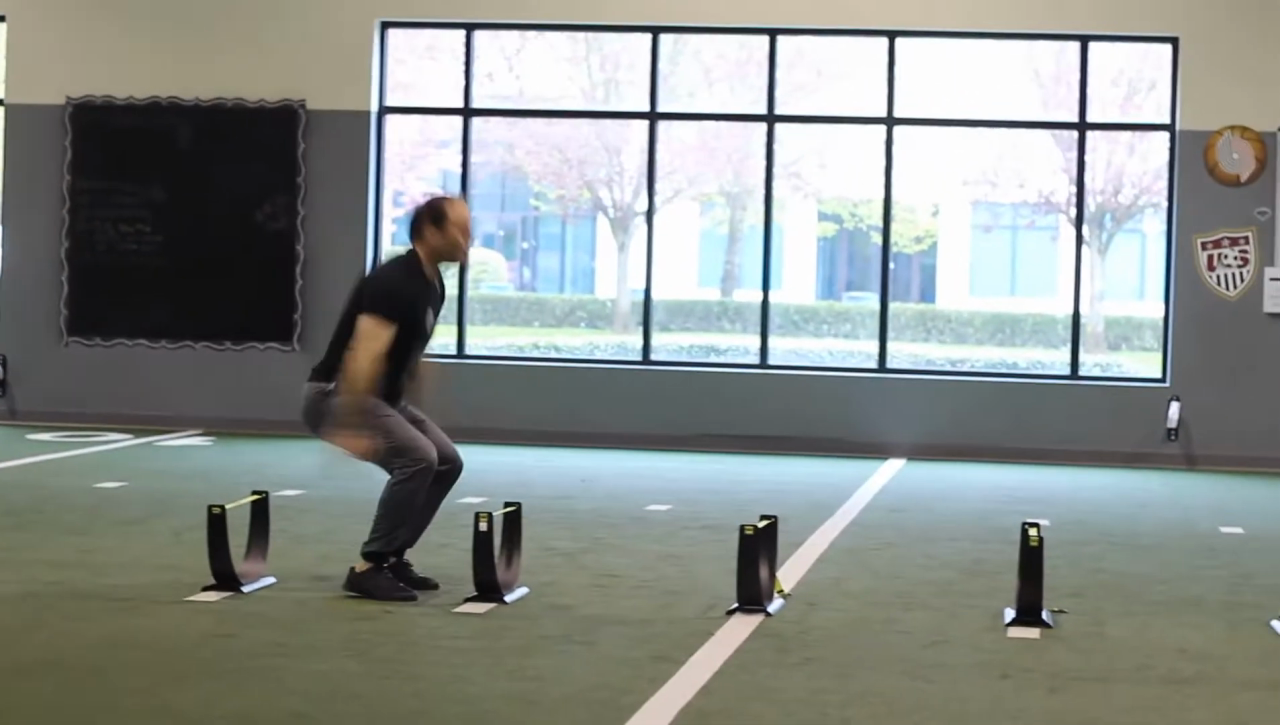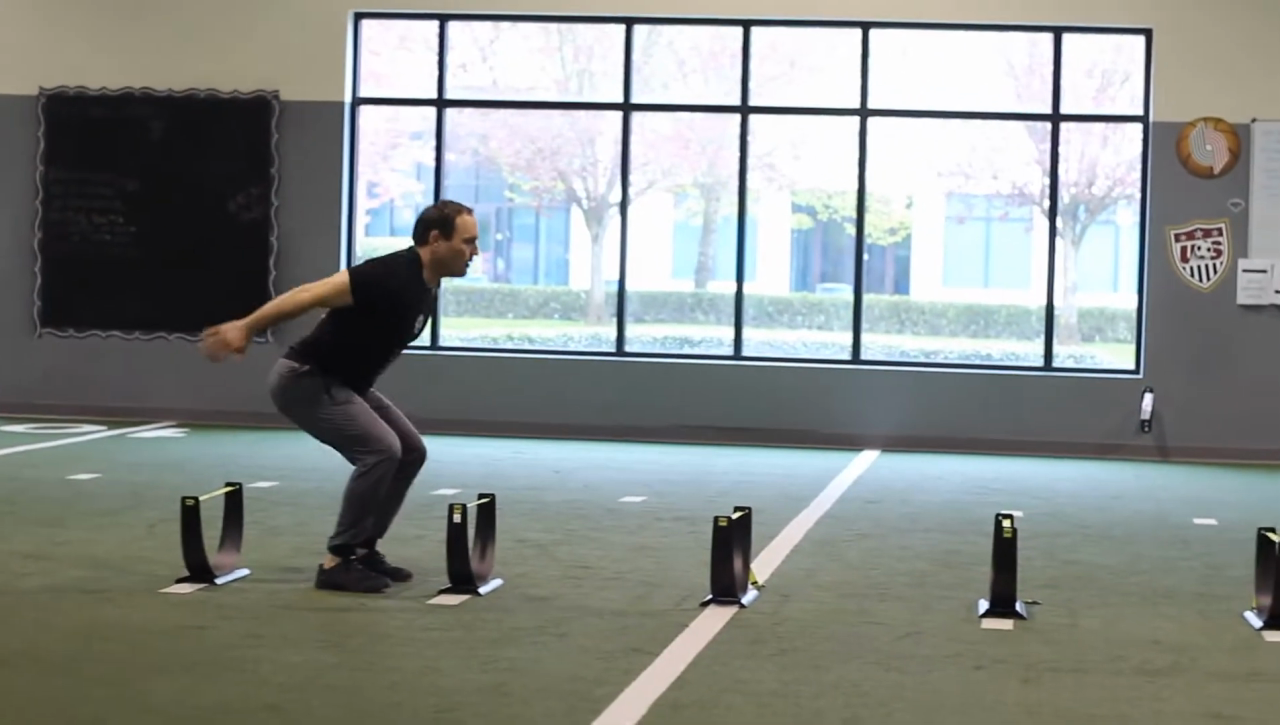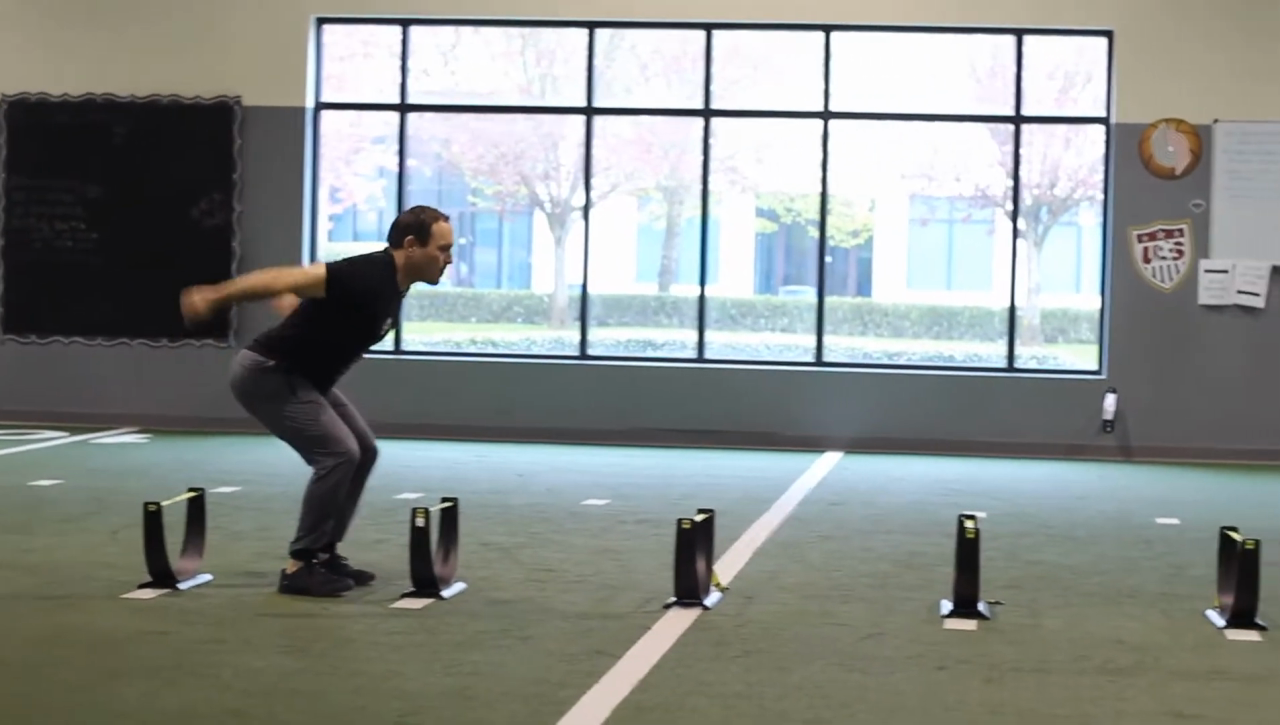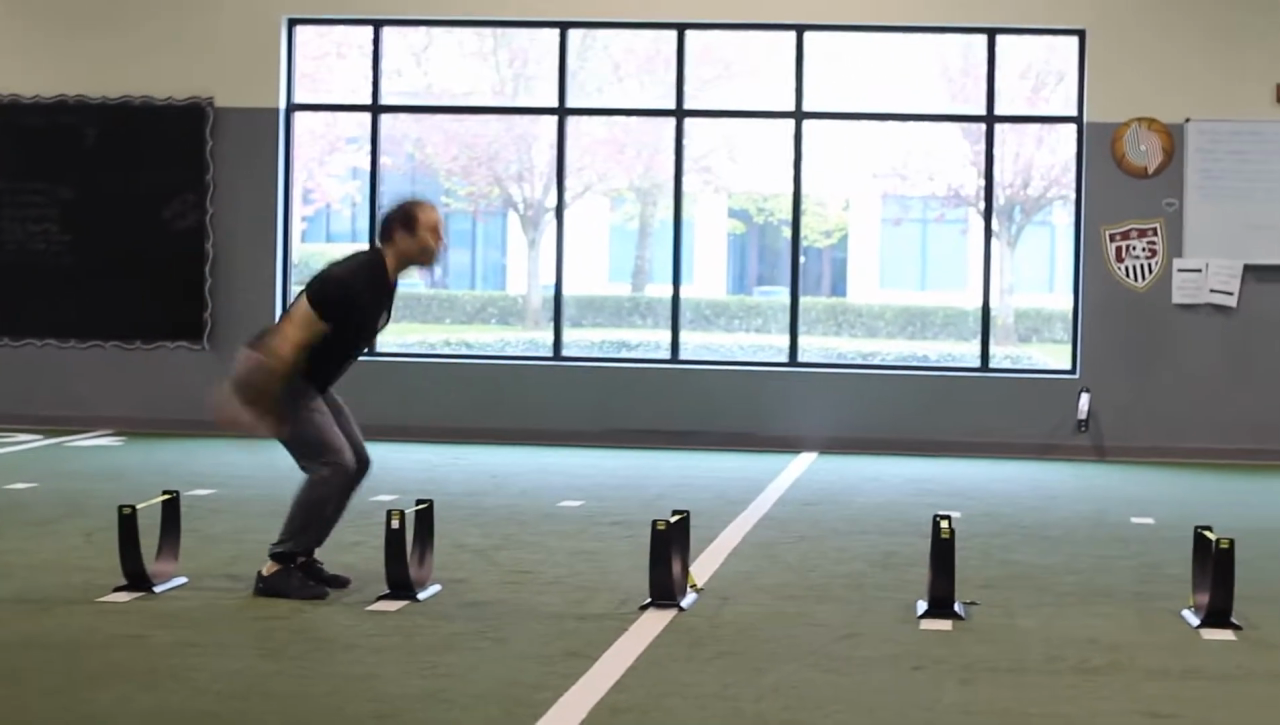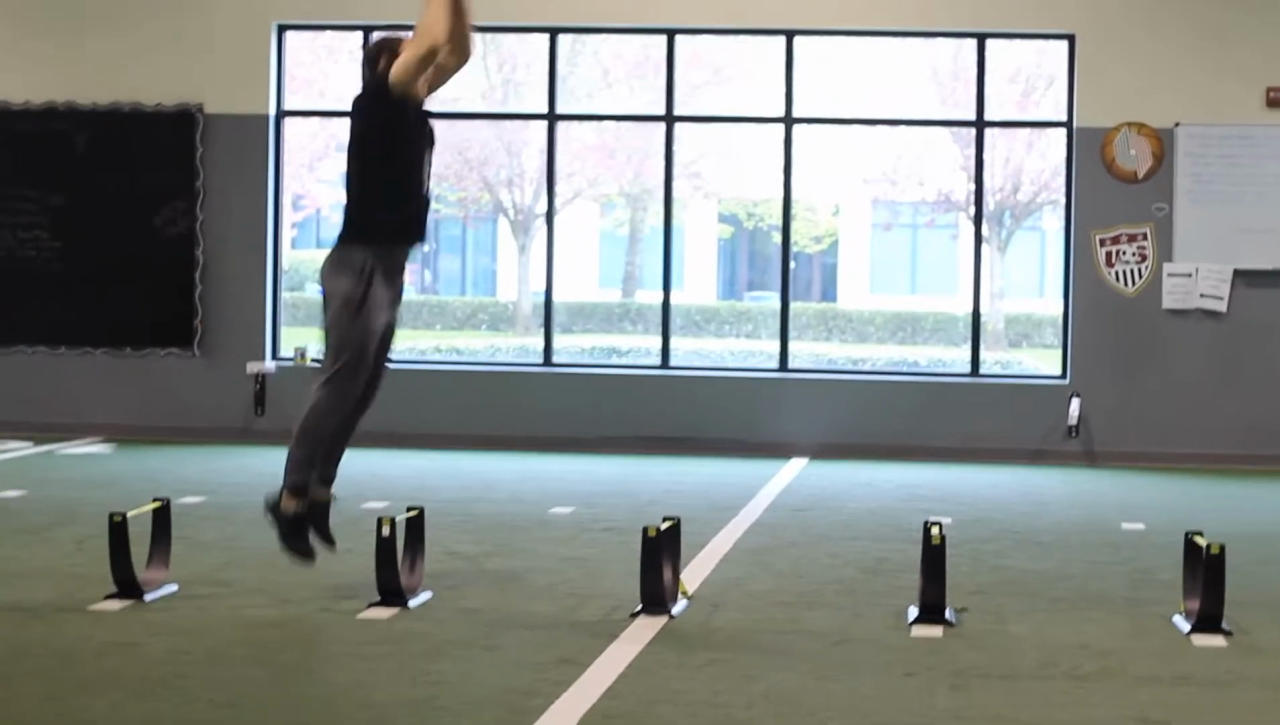
dt=0.3s
person 1, frame 1
left shoulder: (432, 284)
right shoulder: (397, 284)
right elbow: (365, 354)
right wrist: (348, 427)
left hip: (382, 398)
right hip: (335, 398)
left knee: (445, 463)
right knee: (418, 460)
left ankle: (391, 558)
right ankle: (369, 565)
person 1, frame 2
left shoulder: (427, 287)
right shoulder: (392, 275)
right elbow: (312, 293)
right wrist: (245, 328)
left hip: (344, 380)
right hip: (306, 380)
left knee: (410, 451)
right knee: (381, 451)
left ankle: (363, 549)
right ankle: (339, 559)
person 1, frame 3
left shoulder: (394, 285)
right shoulder: (367, 276)
right elbow: (287, 279)
left wrist: (295, 307)
right wrist: (214, 298)
left hip: (303, 376)
right hip: (268, 374)
left knee: (362, 451)
right knee: (338, 453)
left ankle: (324, 553)
right ankle: (301, 564)
person 1, frame 4
left shoulder: (379, 279)
right shoulder: (350, 282)
right elbow: (287, 342)
right wrist: (254, 402)
left hip: (305, 379)
right hip: (266, 372)
left knee: (355, 463)
right knee: (335, 466)
left ankle: (300, 559)
right ankle: (278, 568)
person 1, frame 5
left shoulder: (406, 114)
right shoulder: (379, 104)
left elbow: (455, 55)
left hip: (384, 271)
right hip: (360, 268)
left knee: (358, 391)
right knee: (341, 386)
left ankle: (314, 491)
right ankle: (295, 498)
